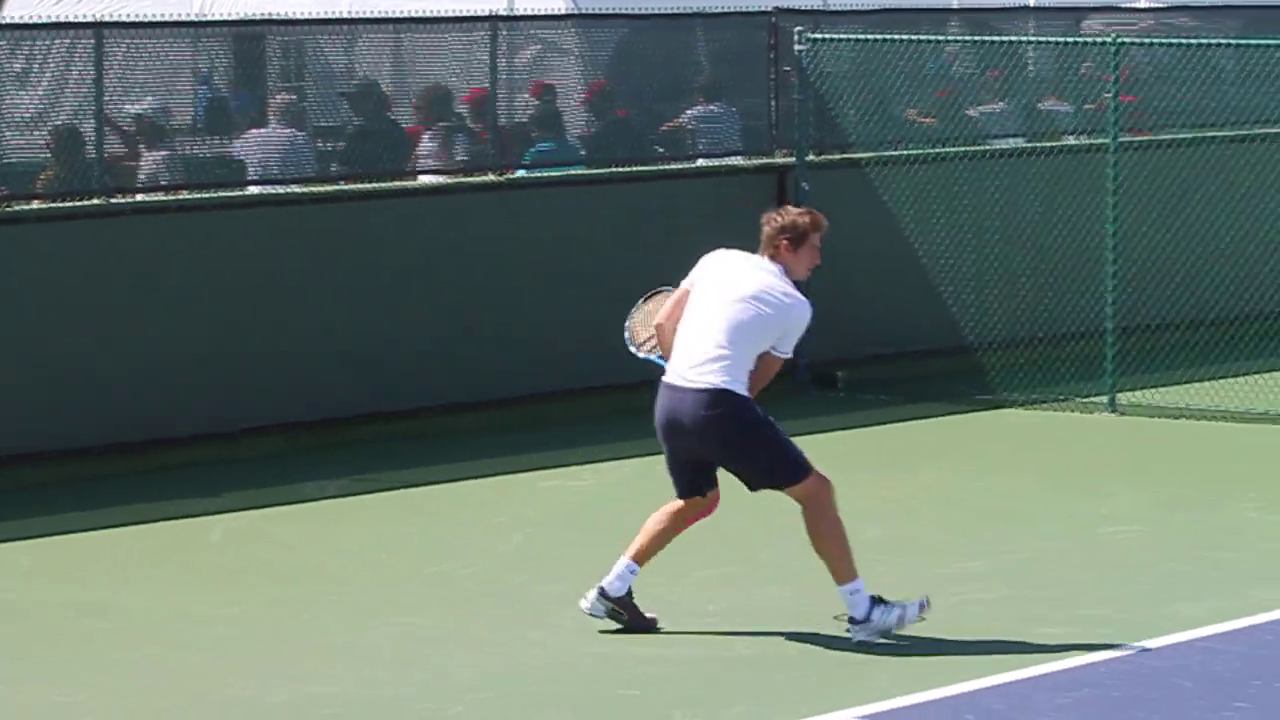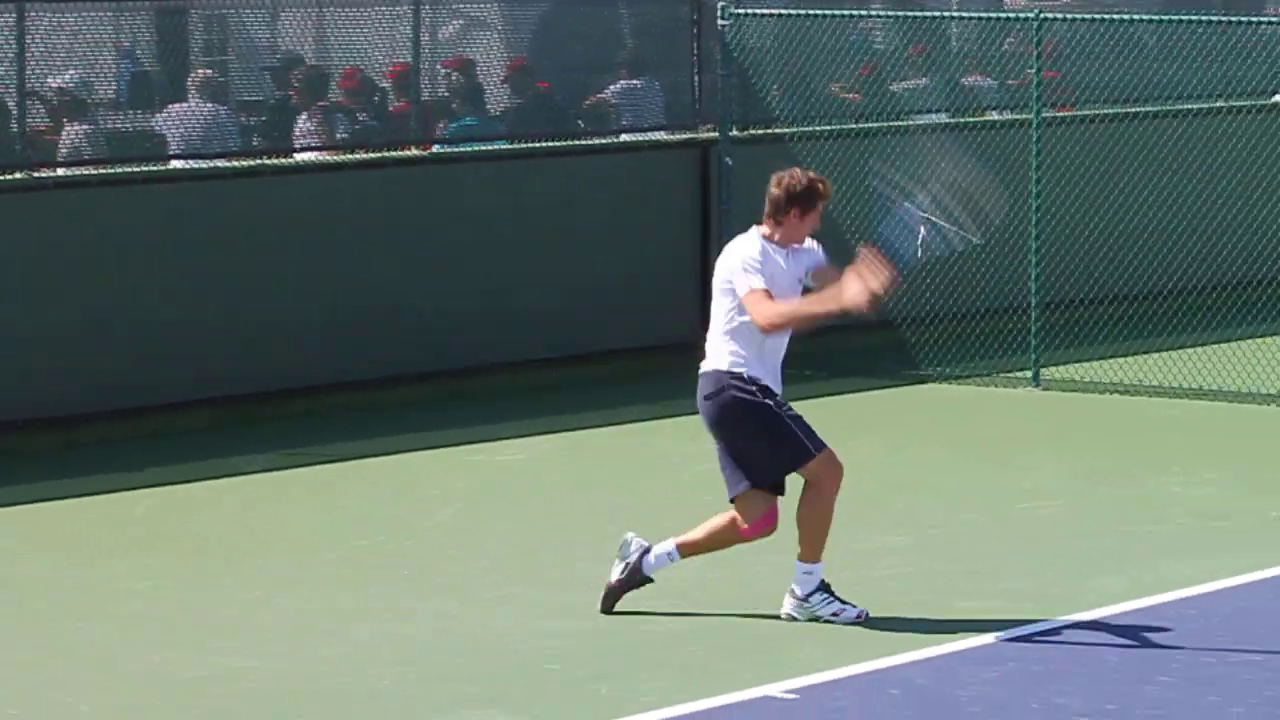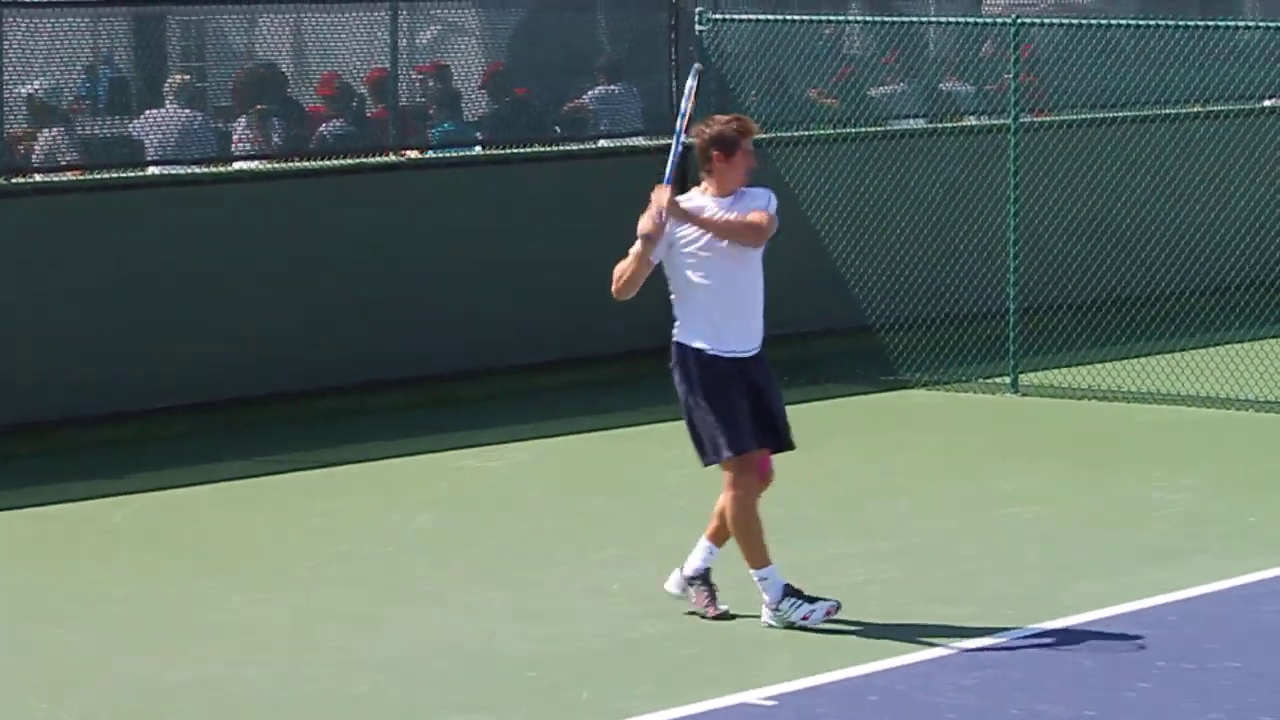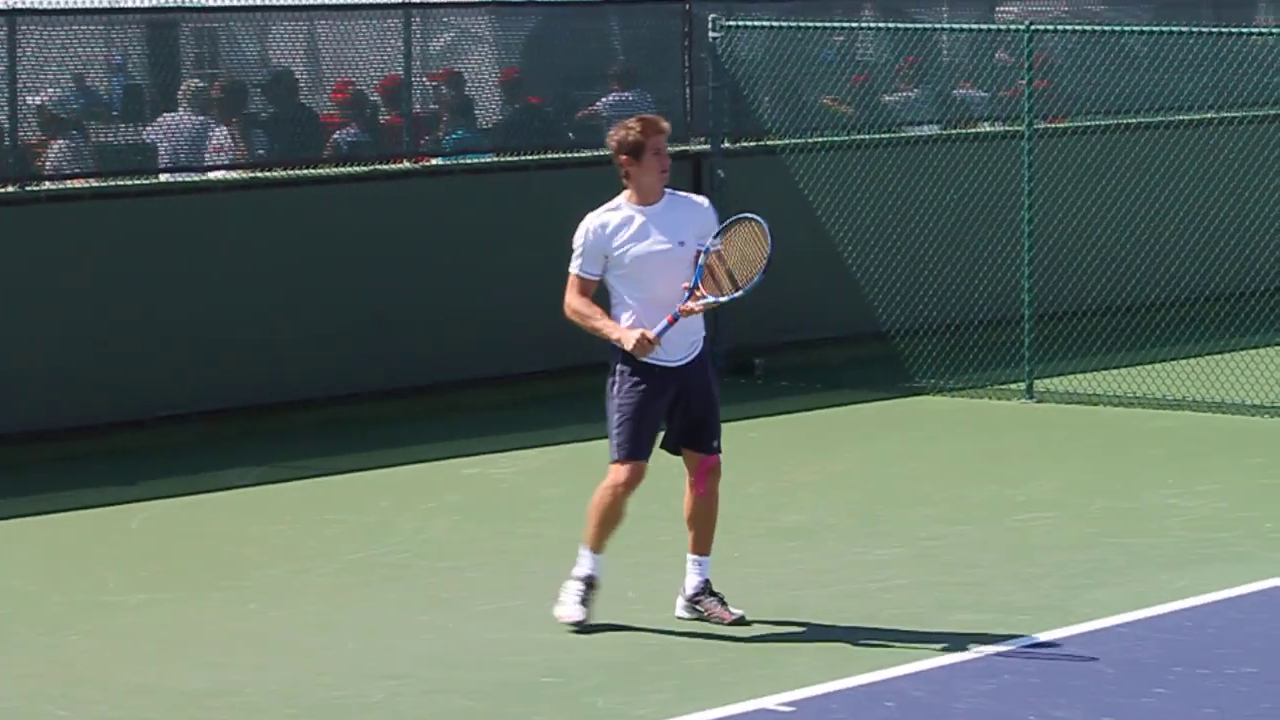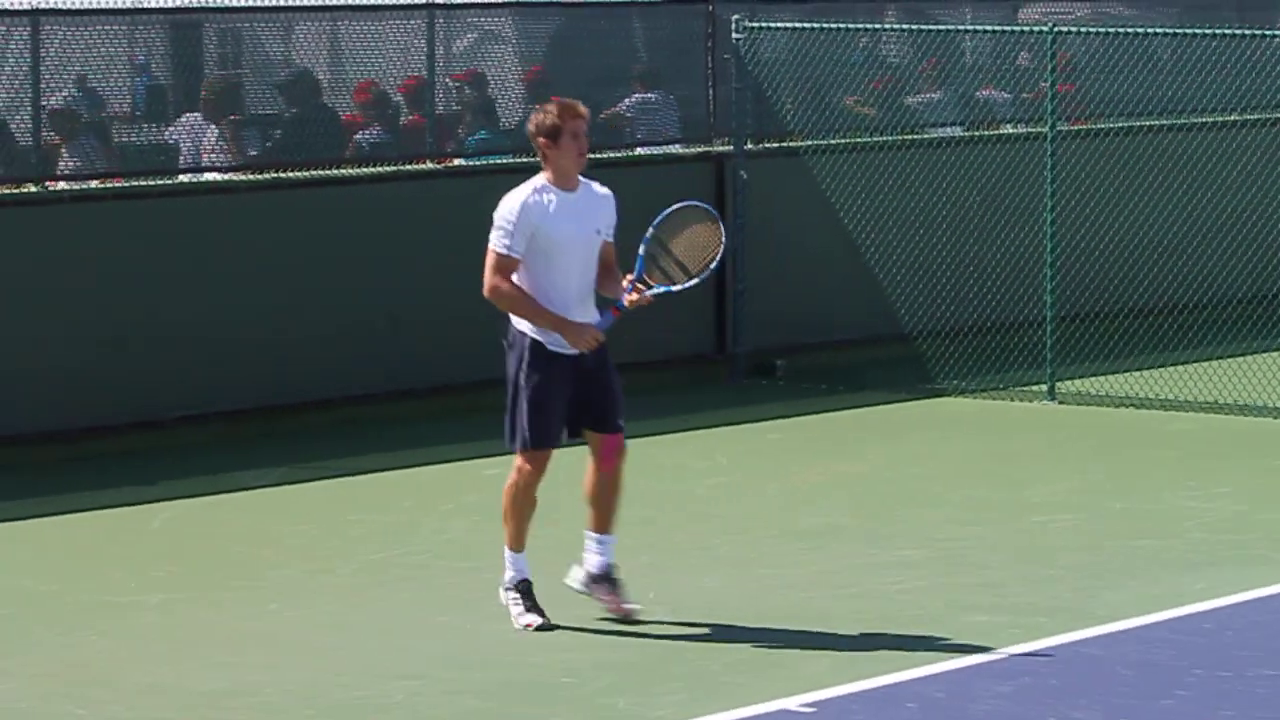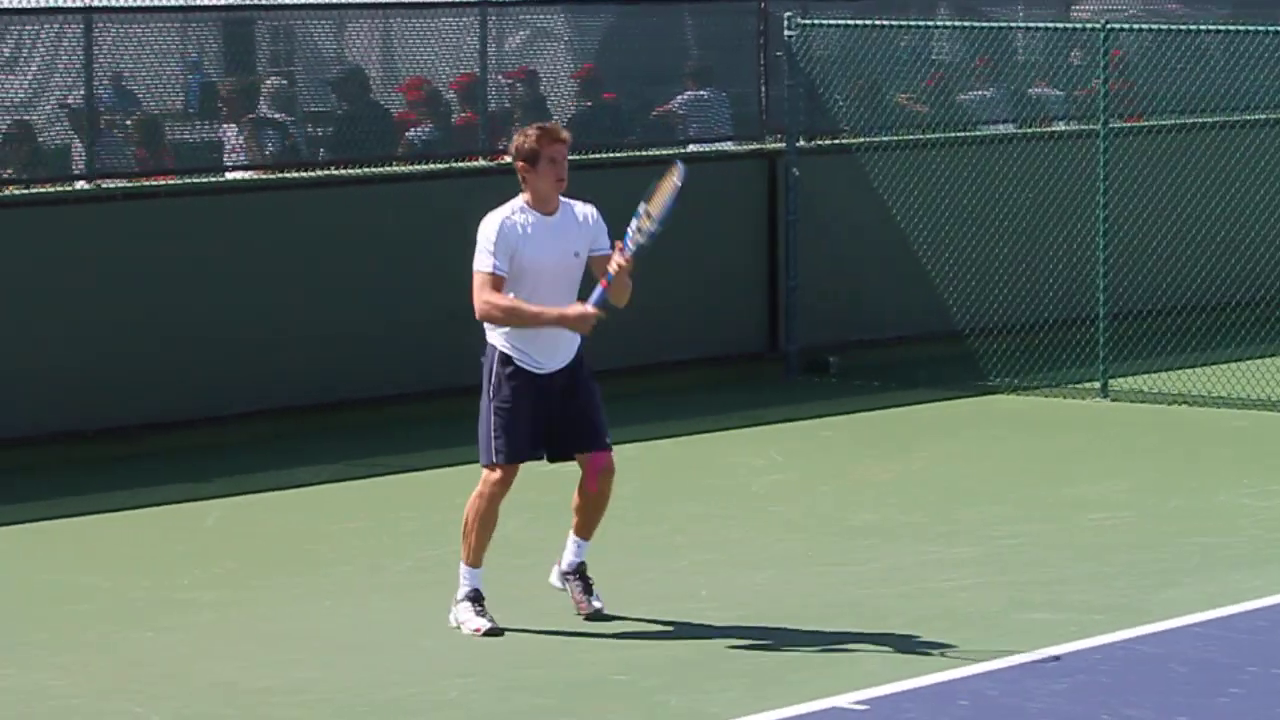
dt=0.4s
person 1, frame 1
left shoulder: (718, 260)
right shoulder: (796, 306)
left elbow: (663, 323)
right elbow: (761, 377)
left hip: (669, 401)
right hip: (724, 409)
left knee: (695, 502)
right knee: (816, 493)
left ankle: (612, 591)
right ankle: (862, 609)
person 1, frame 2
left shoulder: (806, 251)
right shoulder: (745, 254)
left elbow: (835, 287)
right elbow: (767, 320)
left wrist: (865, 282)
right wrist: (841, 299)
left hip: (750, 392)
right hip: (734, 388)
left knee: (754, 520)
right knee: (826, 470)
left ankle: (646, 557)
right ankle: (806, 592)
person 1, frame 3
left shoulder: (760, 200)
right shoulder: (669, 217)
left elbow: (757, 232)
right elbow: (621, 288)
left wrist: (690, 214)
right wrist: (645, 242)
left hip: (750, 357)
right hip: (699, 359)
left knee: (759, 474)
right knee: (741, 474)
left ankle: (693, 572)
right ankle: (777, 597)
person 1, frame 4
left shoulder: (698, 210)
right shoulder: (598, 226)
right elbow: (575, 301)
left wrist: (704, 297)
right wrist: (621, 333)
left hip: (691, 360)
right hip: (637, 365)
left knee: (705, 470)
right knee: (625, 474)
left ankle: (697, 587)
right ankle: (583, 576)
person 1, frame 5
left shoulder: (602, 199)
right shoulder: (521, 206)
right elbow: (495, 285)
left wrist: (622, 289)
right wrist: (564, 327)
left hip: (586, 344)
right hip: (537, 347)
left knee: (610, 451)
right knee: (530, 465)
left ankle: (599, 567)
right ankle: (517, 580)
person 1, frame 6
left shoulder: (586, 217)
right shoulder: (500, 225)
left elbow: (619, 297)
right elbow: (486, 303)
left wrist: (619, 274)
right wrist: (560, 315)
left hip: (566, 364)
right hip: (510, 365)
left knee: (600, 469)
right knee: (497, 478)
left ankle: (572, 564)
right ankle: (467, 594)
